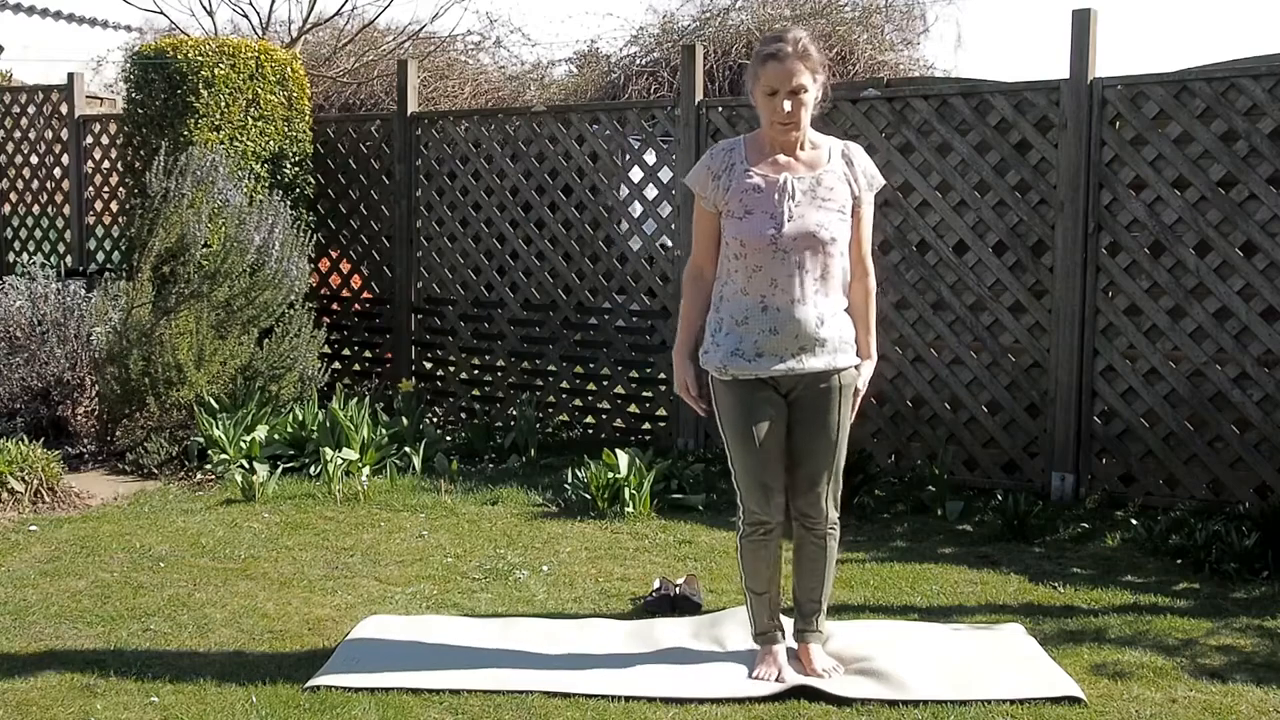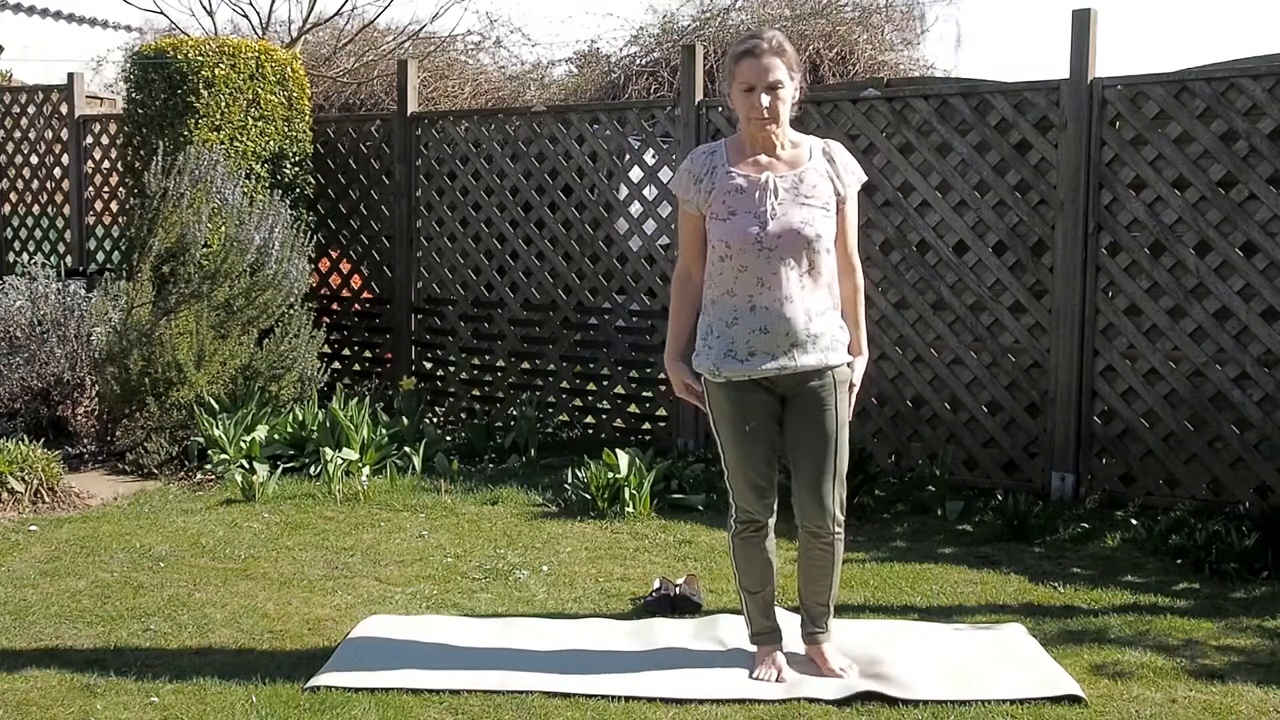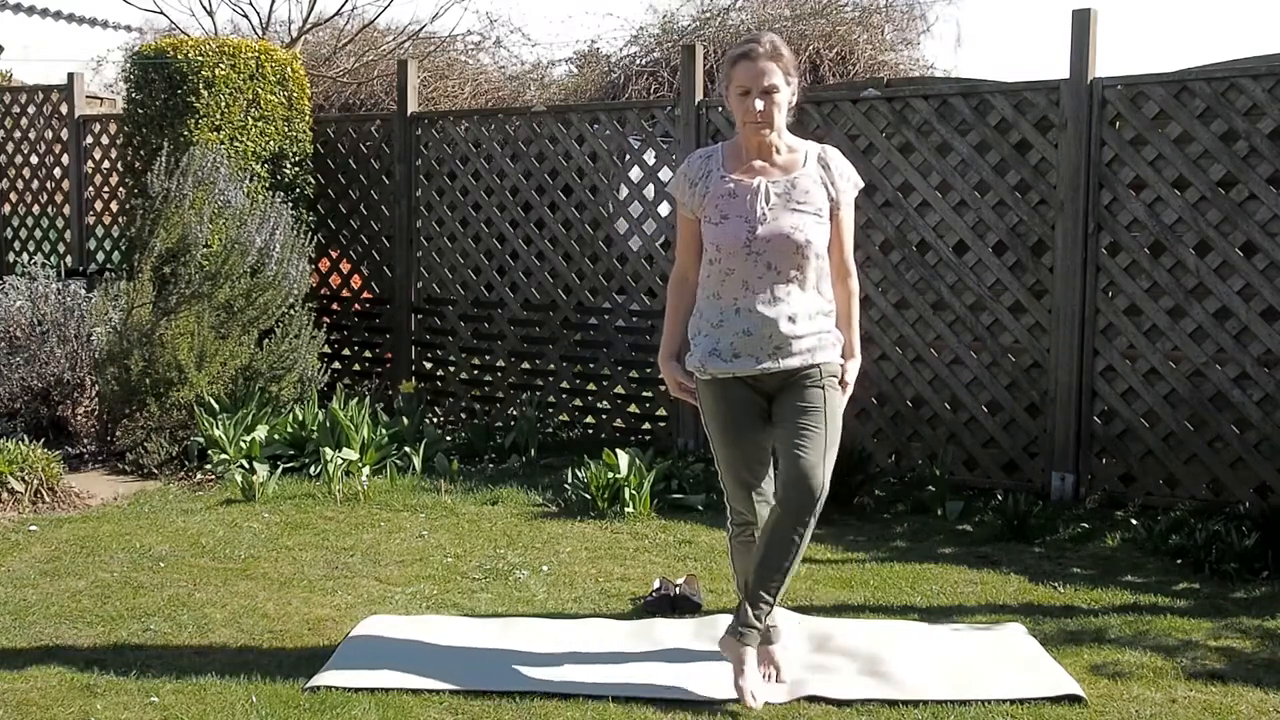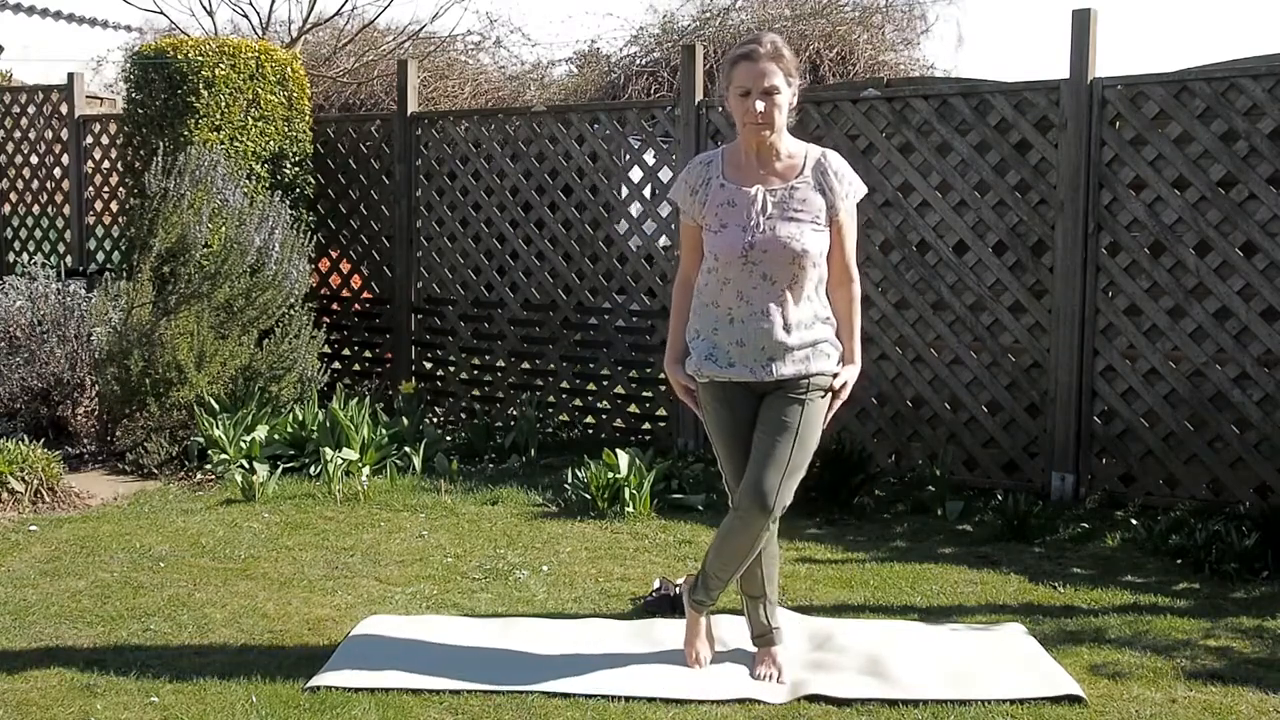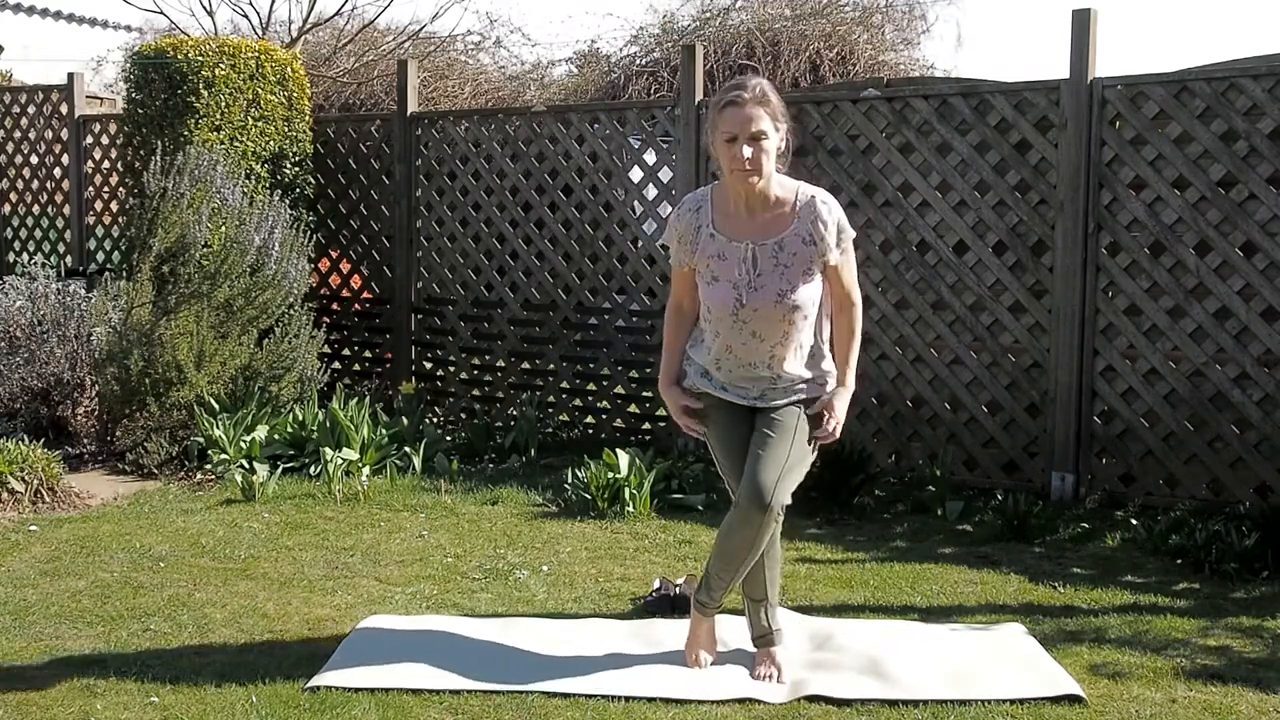
dt=1s
person 1, frame 1
left shoulder: (849, 165)
right shoulder: (723, 166)
left elbow: (861, 271)
right elbow: (701, 269)
left wrist: (866, 354)
right wrist: (683, 353)
left hip: (825, 365)
right hip: (741, 367)
left knee: (818, 510)
right knee: (761, 512)
left ankle: (811, 635)
right ankle: (766, 640)
person 1, frame 2
left shoulder: (831, 163)
right shoulder: (704, 169)
left elbow: (848, 266)
right elbow: (689, 271)
left wrist: (859, 349)
right wrist: (676, 355)
left hip: (818, 364)
right hip: (734, 368)
left knee: (823, 513)
right knee: (752, 511)
left ankle: (818, 633)
right ankle: (765, 640)
person 1, frame 3
left shoulder: (827, 169)
right shoulder: (700, 173)
left elbow: (842, 271)
right elbow: (686, 273)
left wrist: (851, 352)
right wrist: (669, 354)
left hip: (808, 361)
right hip: (725, 367)
left knee: (805, 488)
right knee: (748, 505)
left ankle: (742, 631)
right ankle: (763, 637)
person 1, frame 4
left shoulder: (827, 173)
right shoulder: (702, 177)
left elbow: (844, 276)
right elbow: (688, 276)
left wrist: (850, 357)
right wrist: (673, 356)
left hip: (802, 368)
right hip: (720, 368)
left knee: (765, 503)
right knee: (751, 504)
left ankle: (699, 596)
right ankle: (766, 637)
person 1, frame 5
left shoulder: (818, 213)
right shoulder: (692, 216)
left elbow: (848, 305)
right elbow: (681, 306)
left wrist: (842, 389)
right wrist: (668, 382)
left hip: (797, 393)
right hip: (717, 389)
left knee: (761, 499)
right knee: (755, 507)
left ankle: (704, 602)
right ankle: (768, 636)
